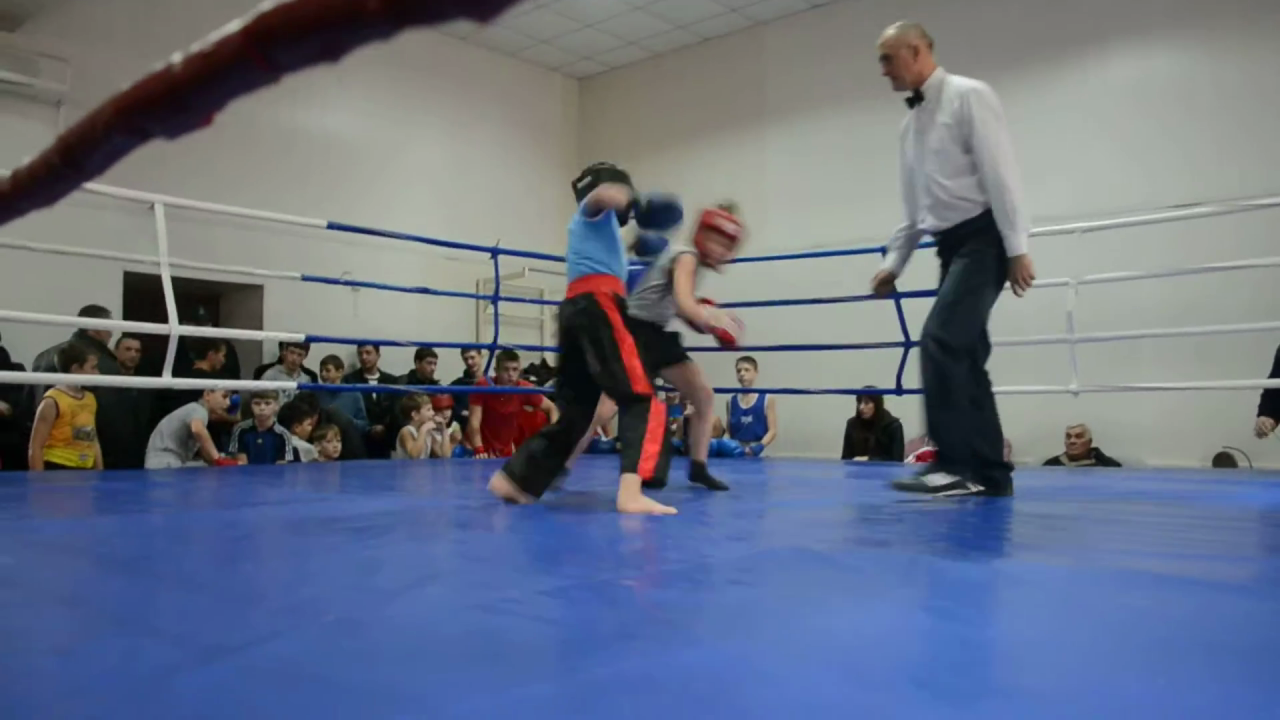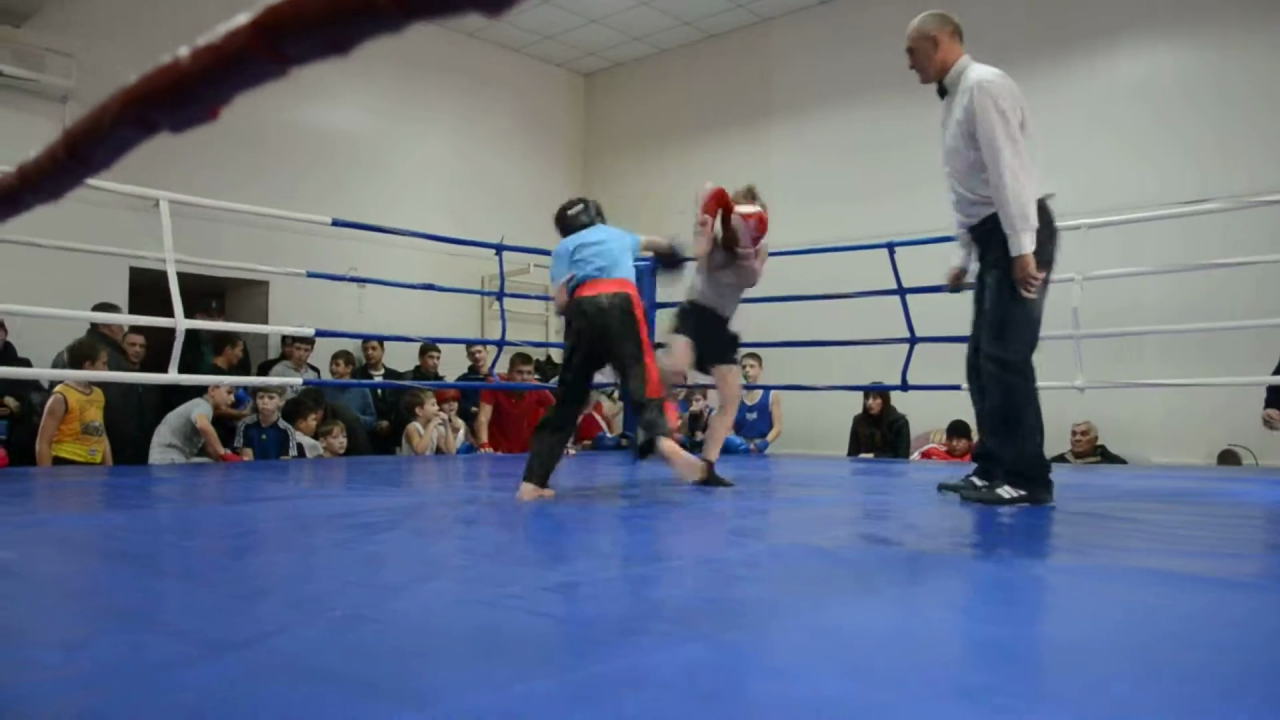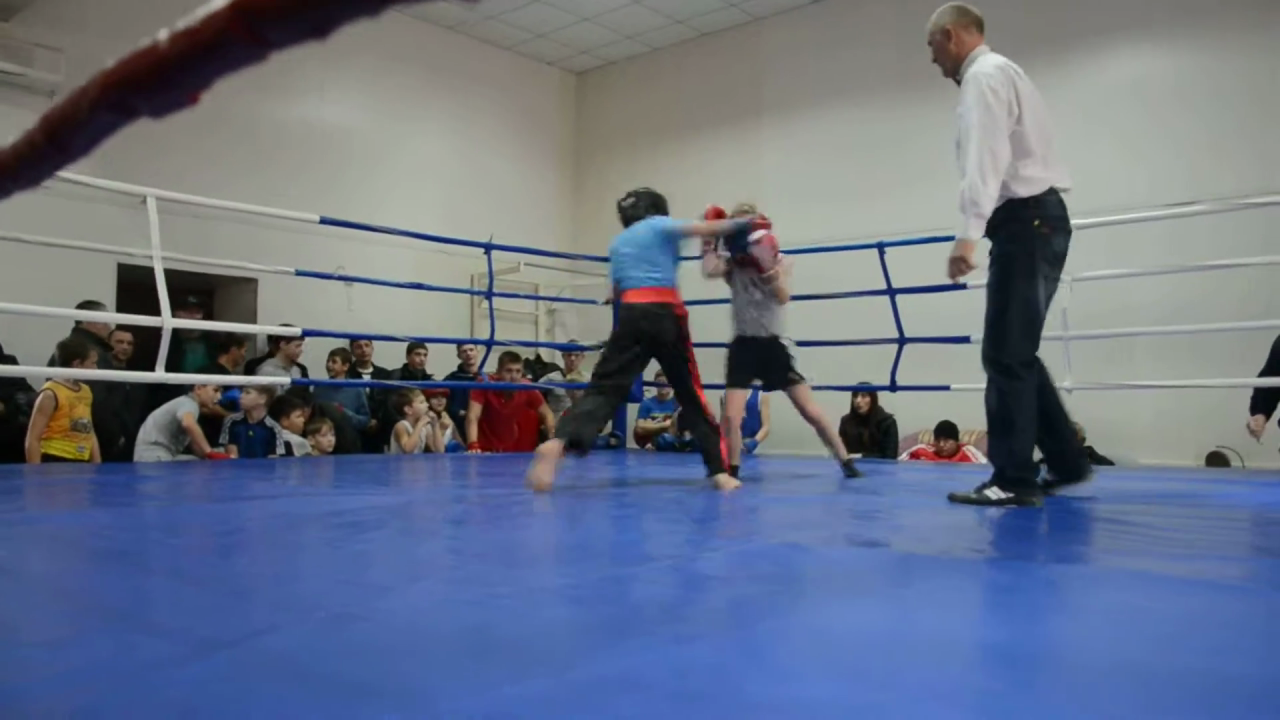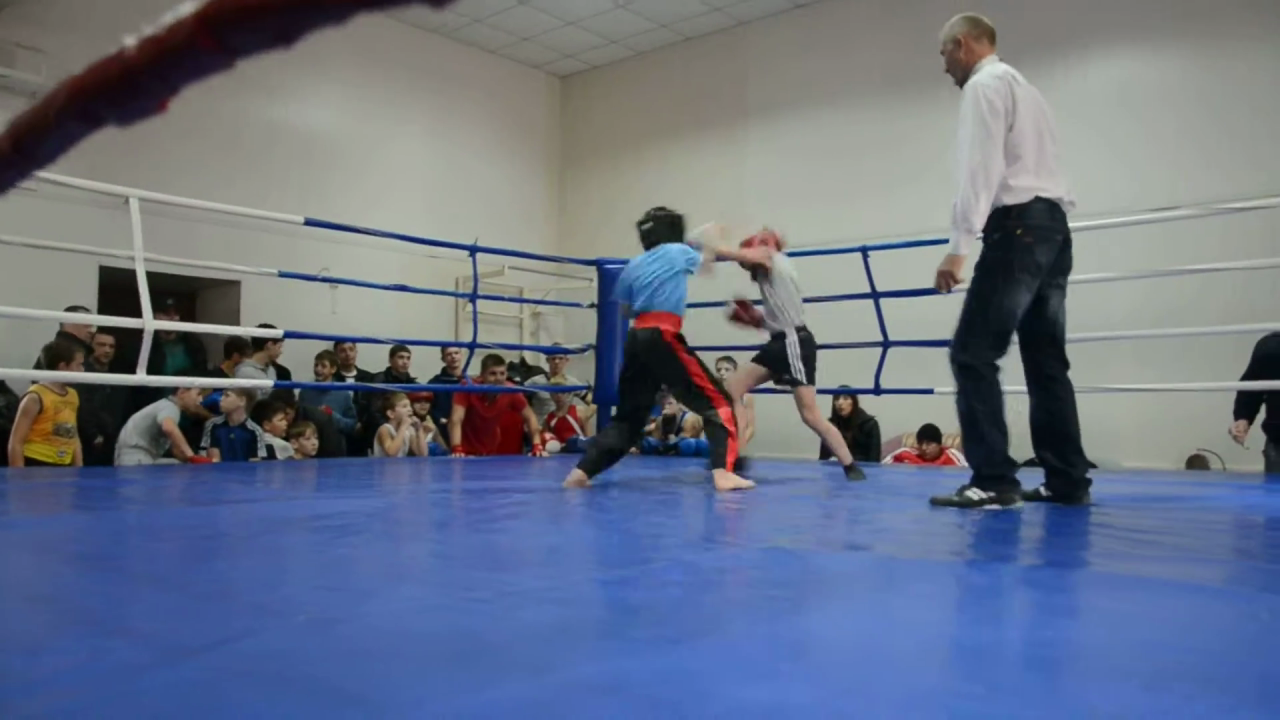
dt=0.3s
person 1, frame 1
left shoulder: (969, 96)
right shoulder: (911, 122)
left elbow: (1000, 174)
left wrist: (1017, 247)
right wrist: (894, 262)
left hip: (982, 238)
right hip: (950, 245)
left knee: (941, 342)
right knee: (963, 358)
left ankle: (952, 463)
right ankle: (988, 473)
person 1, frame 2
left shoulder: (984, 85)
right shoulder: (958, 97)
left elbow: (1010, 170)
left wrist: (1021, 249)
right wrist: (965, 254)
left hip: (1015, 235)
right hip: (996, 237)
left knee: (1004, 354)
right knee: (985, 357)
left ankle: (1025, 478)
right ankle: (993, 468)
person 1, frame 3
left shoulder: (986, 75)
right shoulder: (996, 76)
left elbow: (989, 161)
left wrist: (969, 234)
left hip: (1026, 222)
right hip: (1037, 221)
left knee: (1007, 355)
right knee: (1010, 352)
left ankle: (1014, 480)
right ankle: (1066, 460)
person 1, frame 4
left shoulder: (984, 86)
right shoulder: (1023, 89)
left elbow: (982, 171)
left wrist: (959, 245)
left hip: (1017, 227)
right hip: (1051, 227)
left knee: (973, 354)
right knee: (1046, 360)
left ankle: (994, 478)
right ankle: (1068, 480)
person 2, frame 1
left shoulder: (593, 222)
right shoulder: (597, 210)
right elbow: (604, 196)
left hip: (578, 312)
right hip: (597, 307)
left knee: (576, 411)
right knee: (641, 402)
left ankle: (515, 478)
right ankle: (630, 489)
person 2, frame 2
left shoulder: (564, 247)
right shoulder: (618, 235)
left elbow: (560, 301)
right elbow: (656, 243)
right wrist: (672, 251)
left hip: (581, 311)
right hip: (622, 305)
left knee: (568, 402)
right knee: (645, 393)
left ankle: (533, 480)
right ankle: (665, 442)
person 2, frame 3
left shoulder: (618, 243)
right shoulder: (659, 226)
right elbow: (704, 229)
right wrist: (736, 224)
left hip: (630, 314)
right hip: (666, 314)
left knee: (603, 390)
right knee: (690, 395)
left ankle: (557, 446)
right ankle: (720, 472)
person 2, frame 4
left shoulder: (633, 267)
right shoulder: (679, 253)
right elbow: (715, 254)
right wrist: (752, 254)
left hip: (637, 342)
right hip: (663, 341)
left knee: (629, 417)
right knee: (717, 403)
left ankle: (582, 471)
right ankle: (724, 472)
person 3, frame 1
left shoulder: (690, 260)
right shoulder: (686, 256)
right elbow: (683, 304)
right wrist: (717, 323)
left hip: (656, 333)
right hip: (636, 329)
left knee: (704, 395)
right knee: (606, 408)
left ankle: (699, 468)
person 3, frame 2
left shoulder: (754, 250)
right shoulder: (714, 243)
left elbow: (751, 280)
right elbow: (701, 252)
left wrist: (748, 246)
right wrist: (707, 213)
left hip: (719, 327)
right hip: (693, 315)
left knee: (731, 398)
right knee: (675, 367)
left ankle: (706, 465)
person 3, frame 3
left shoulder: (777, 264)
right shoulder: (731, 265)
left elbow: (782, 297)
right elbow: (709, 271)
left wrist: (768, 264)
right wrist: (710, 238)
left hip: (774, 347)
right hip: (743, 348)
left knee: (812, 413)
right knee: (731, 416)
left ankle: (845, 461)
right ankle: (731, 469)
person 3, frame 4
left shoulder: (771, 258)
right shoulder: (776, 271)
right wrist: (753, 317)
left hip: (794, 341)
right hip: (780, 342)
left knee: (810, 415)
right knee: (732, 388)
left ankle: (850, 465)
